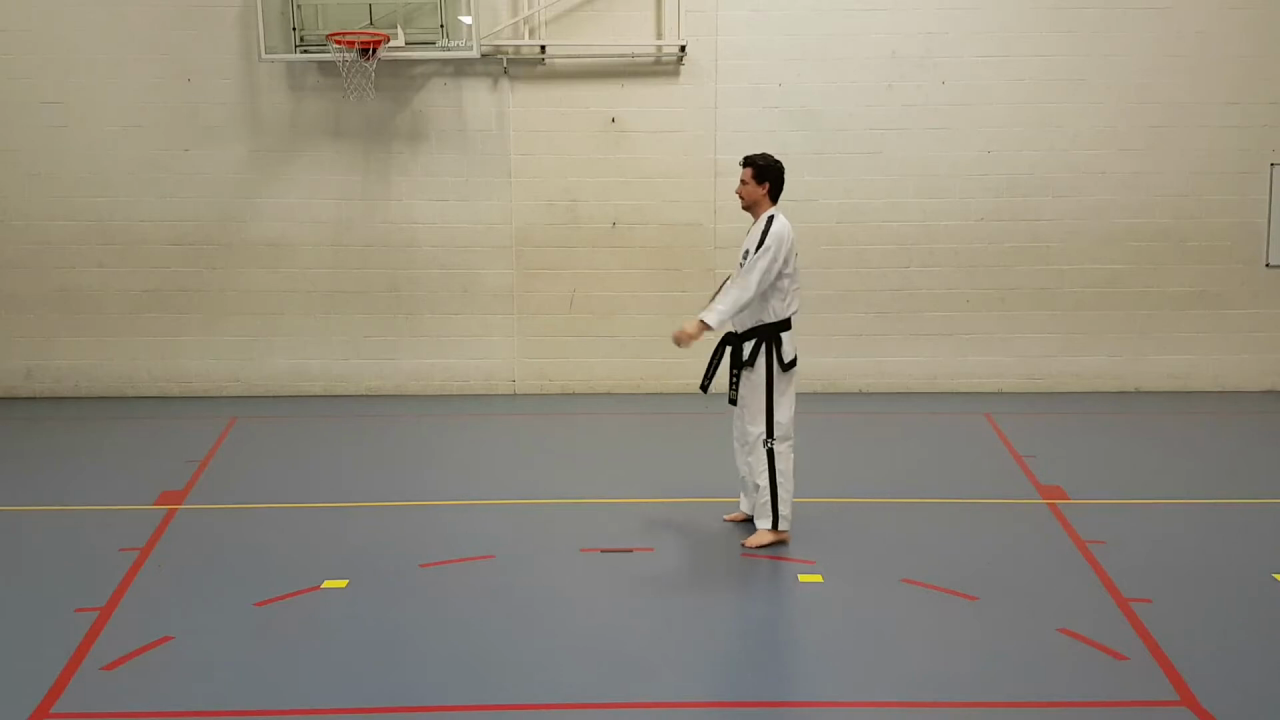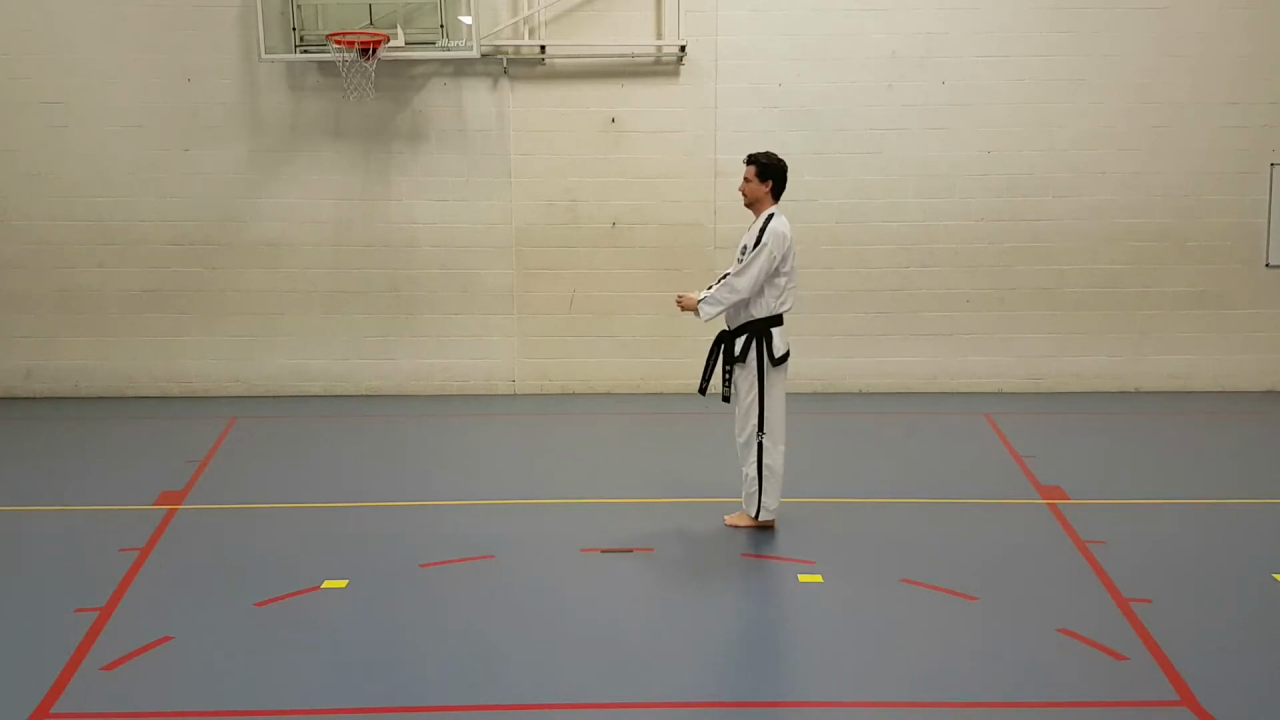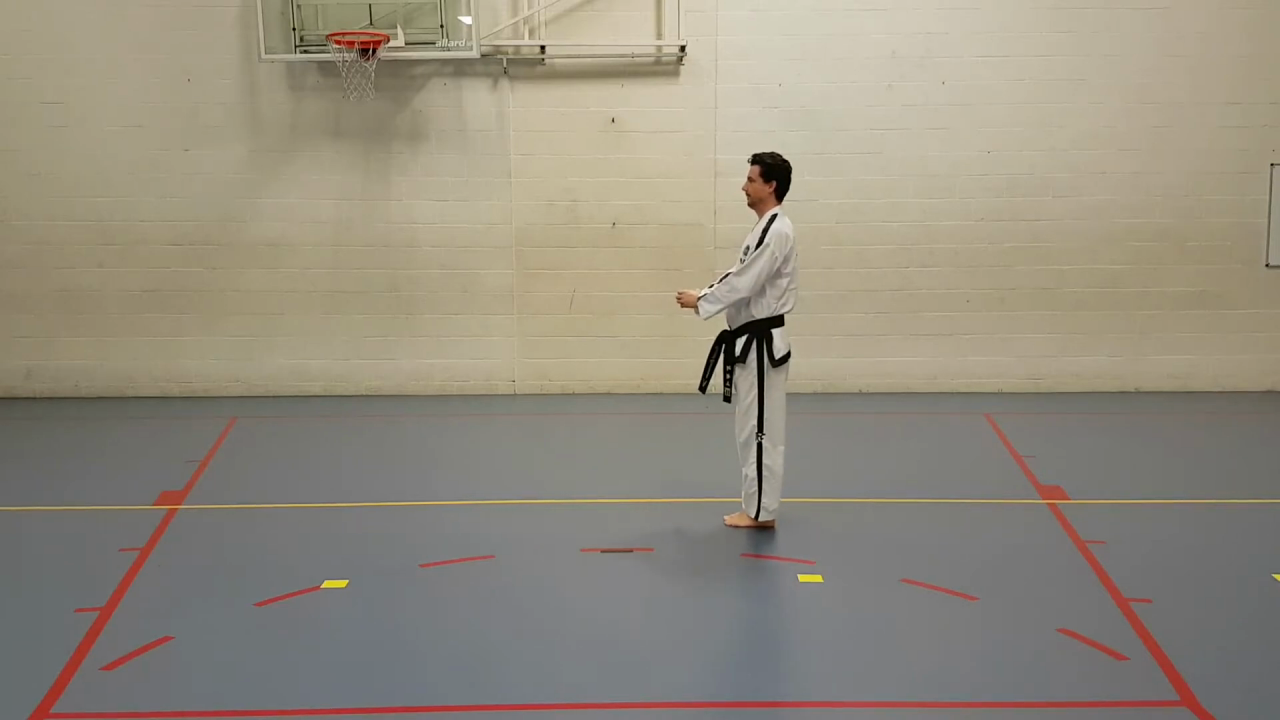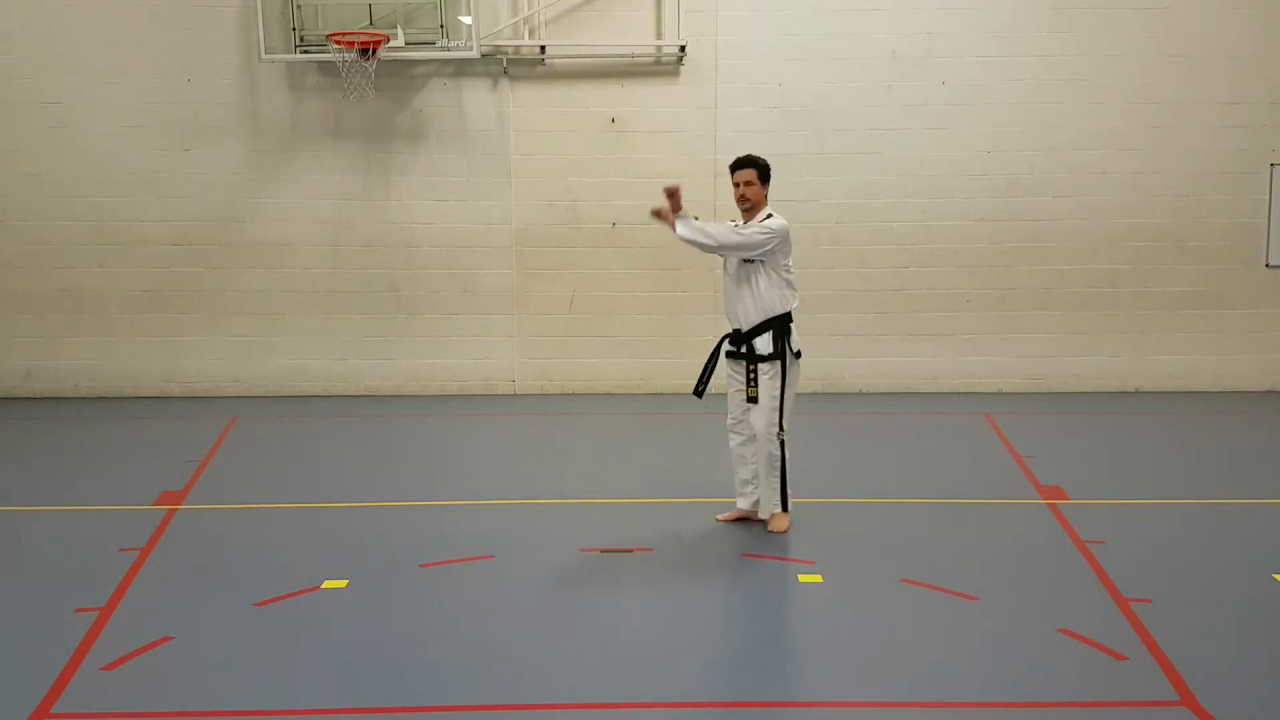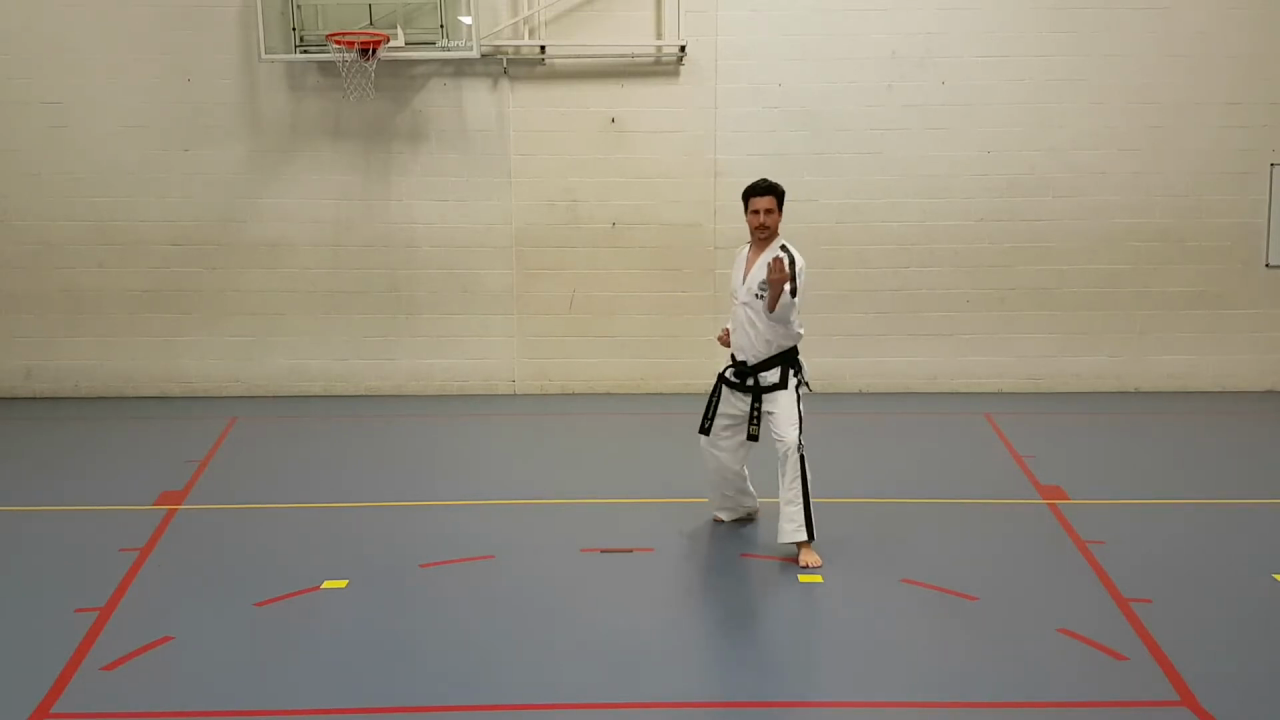
dt=1s
person 1, frame 1
left shoulder: (775, 231)
right shoulder: (761, 227)
left elbow: (749, 287)
right elbow: (740, 283)
left wrist: (702, 323)
right wrist: (702, 318)
left hip: (767, 346)
right hip: (754, 344)
left knee: (767, 433)
right knee: (747, 430)
left ankle: (775, 523)
right ankle: (755, 505)
person 1, frame 2
left shoulder: (773, 230)
right shoulder: (762, 226)
left elbow: (744, 285)
right elbow: (735, 277)
left wrist: (700, 304)
right wrist: (700, 298)
left hip: (760, 342)
right hip: (751, 339)
left knee: (760, 428)
right knee: (752, 427)
left ankle: (762, 511)
right ankle: (756, 506)
person 1, frame 3
left shoulder: (776, 231)
right shoulder: (766, 227)
left elbow: (745, 284)
right elbow: (738, 275)
left wrist: (699, 301)
right wrist: (701, 295)
left hip: (761, 343)
right hip: (753, 340)
left knee: (760, 429)
right knee: (752, 428)
left ankle: (761, 512)
right ankle: (756, 506)
person 1, frame 4
left shoulder: (775, 229)
right shoulder: (732, 230)
left elbow: (726, 239)
right elbow: (701, 237)
left wrist: (677, 219)
right wrist: (676, 211)
left hip: (772, 344)
right hip: (741, 344)
left knee: (766, 428)
right knee: (740, 427)
left ankle: (777, 508)
right ankle: (751, 503)
person 1, frame 5
left shoulder: (789, 261)
right shoulder: (742, 255)
left elbow: (784, 319)
left wrist: (777, 291)
right wrist: (730, 330)
left hip: (778, 373)
right hip: (739, 372)
left knee: (789, 446)
right knee: (717, 445)
left ankle: (803, 540)
right ankle: (736, 506)
